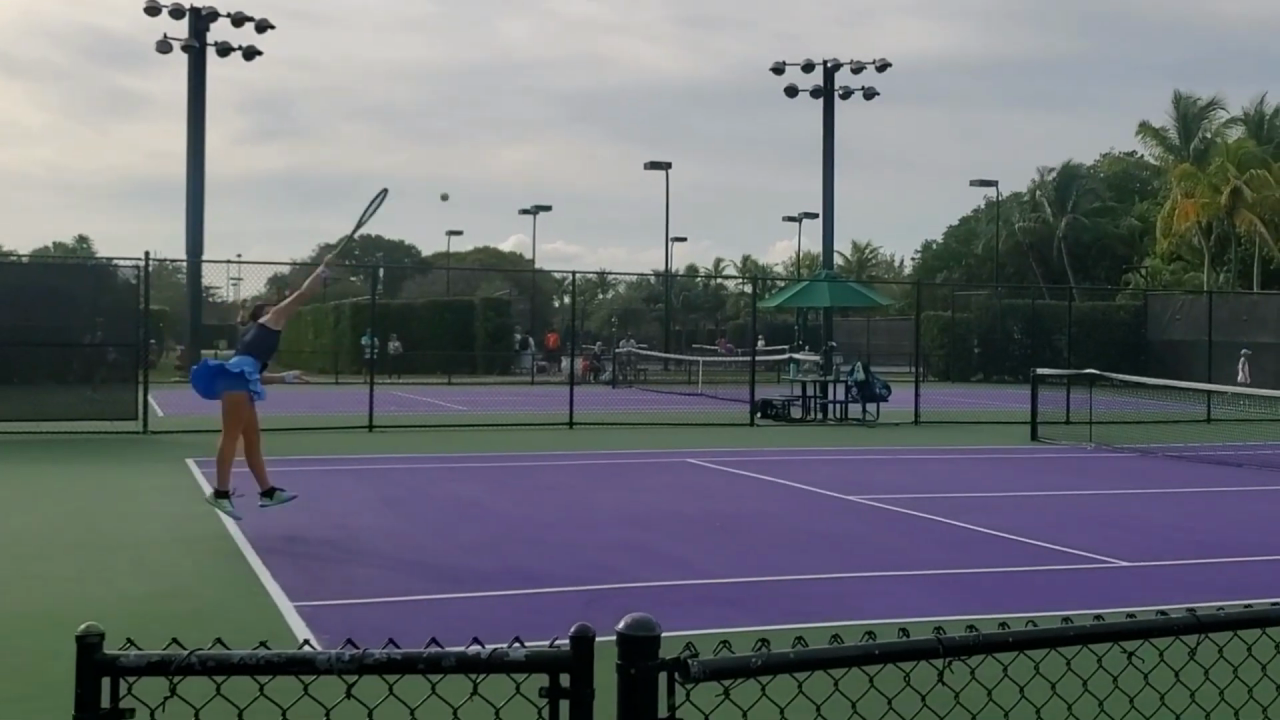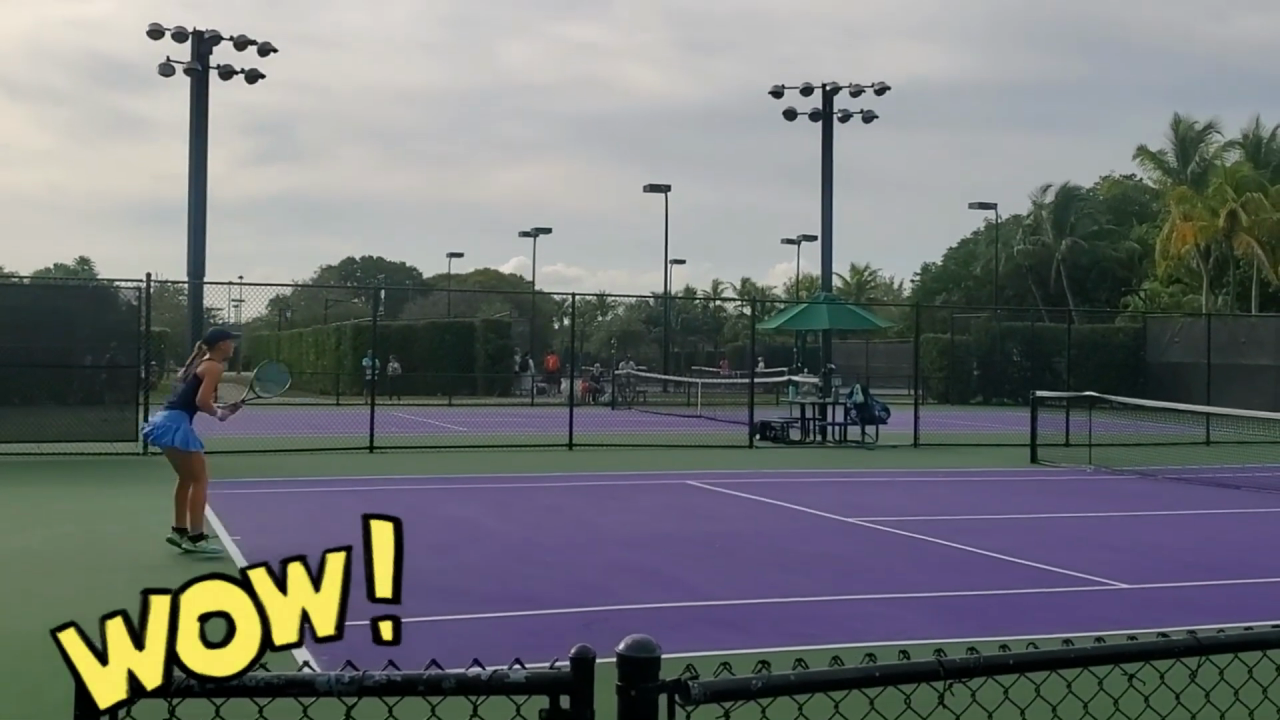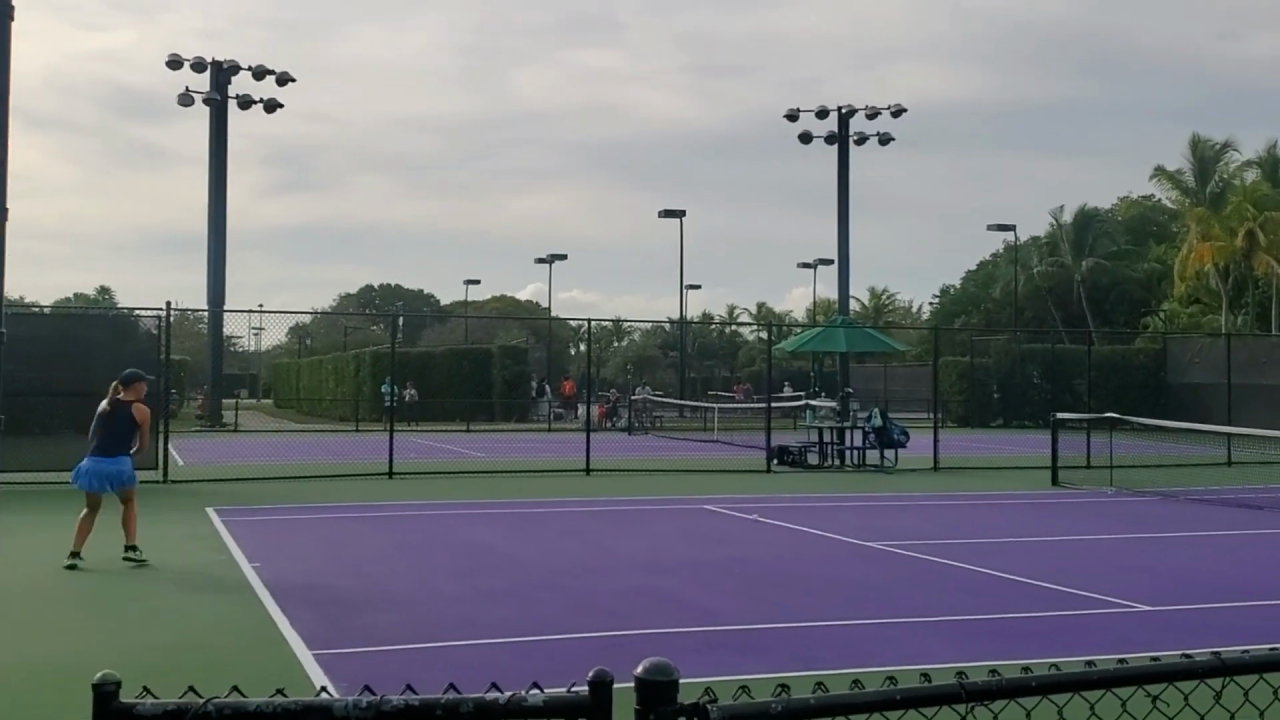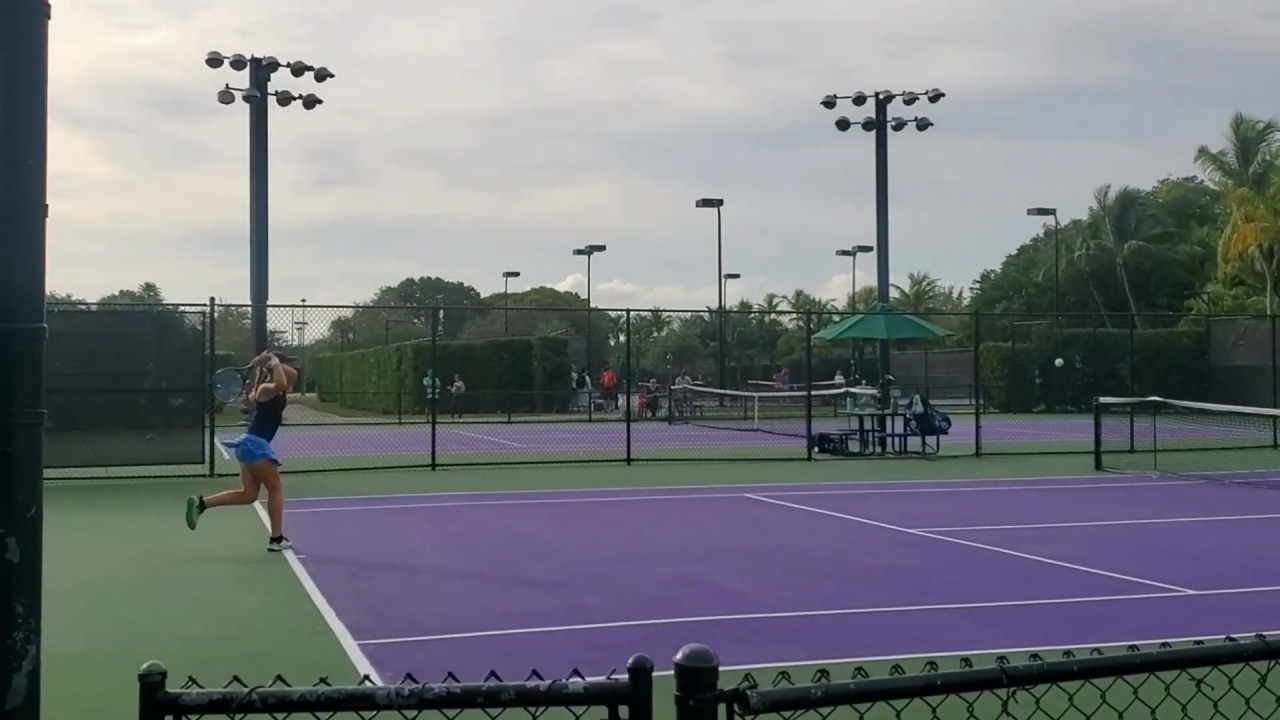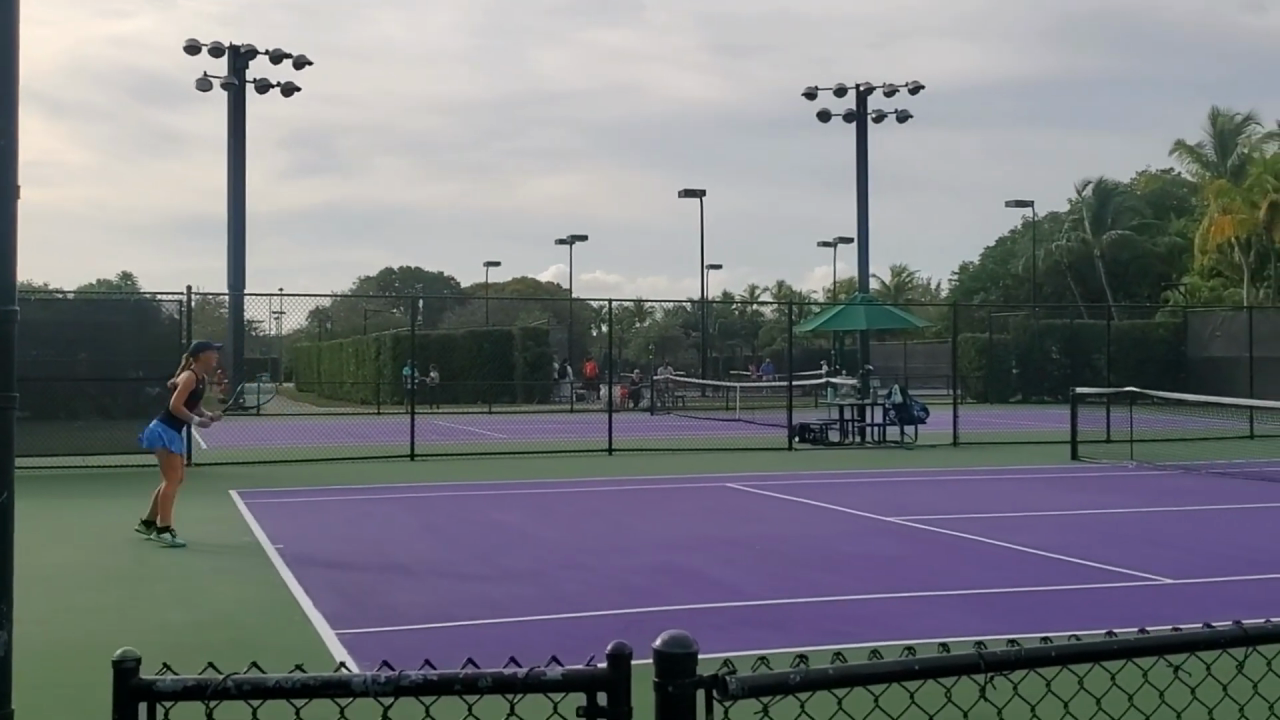
dt=1s
person 1, frame 1
left shoulder: (256, 333)
right shoulder: (274, 317)
right elbow: (302, 294)
left wrist: (286, 377)
right wrist: (322, 270)
left hip: (243, 378)
right hip: (237, 374)
left knee: (253, 438)
right knee: (232, 433)
left ankle: (267, 491)
right ankle: (221, 492)
person 1, frame 2
left shoulder: (199, 365)
right shoulder: (214, 367)
right elbow: (202, 401)
left wrist: (223, 409)
right wrist: (218, 413)
left hip: (165, 421)
right hip: (175, 425)
left knee: (187, 479)
right knee: (199, 481)
left ankle: (180, 531)
right ankle: (196, 538)
person 1, frame 3
left shoulder: (105, 404)
right shoulder: (142, 411)
left elbow: (92, 437)
right elbow: (143, 446)
left hip: (93, 463)
right hip: (119, 465)
left knee: (91, 510)
right knee: (128, 502)
left ankle: (74, 555)
right ankle: (131, 548)
person 1, frame 4
left shoulder: (279, 386)
right shoulder: (267, 388)
left elbow: (293, 375)
right elbow: (281, 383)
left wrist: (271, 362)
right wrist: (273, 362)
left hip: (255, 444)
right hip: (255, 444)
left knee: (248, 495)
right knee: (276, 489)
left ankle: (200, 503)
right ankle: (277, 539)
person 1, frame 5
left shoulder: (202, 378)
right shoulder: (189, 377)
right elbow: (174, 406)
left wrist: (207, 416)
right wrist: (197, 421)
left hip: (172, 432)
right hip: (164, 431)
left knee: (174, 480)
right knee: (173, 480)
left ankle: (148, 523)
right ankle: (163, 529)
